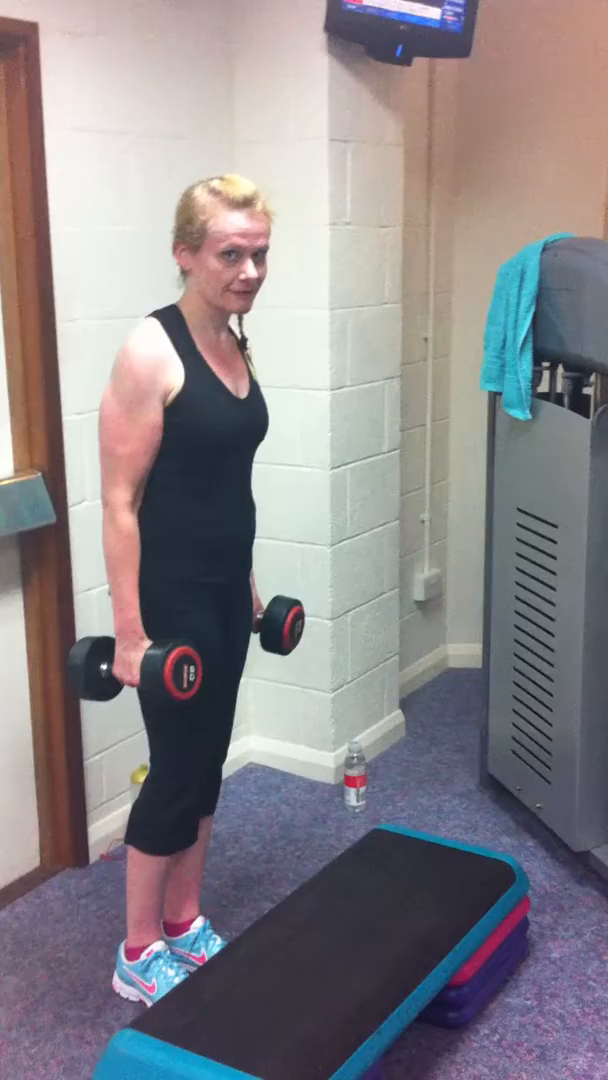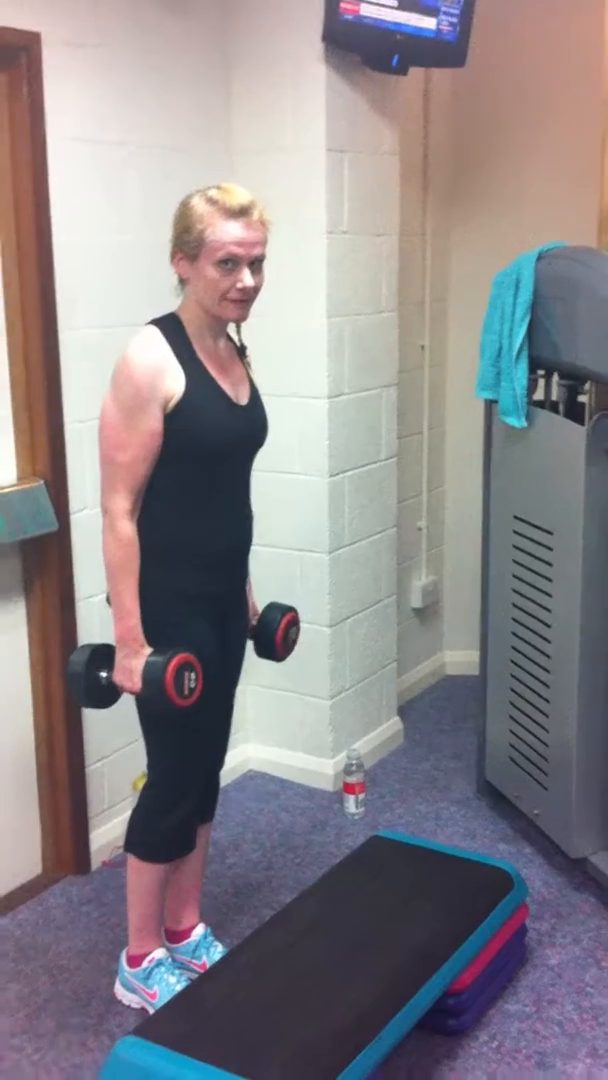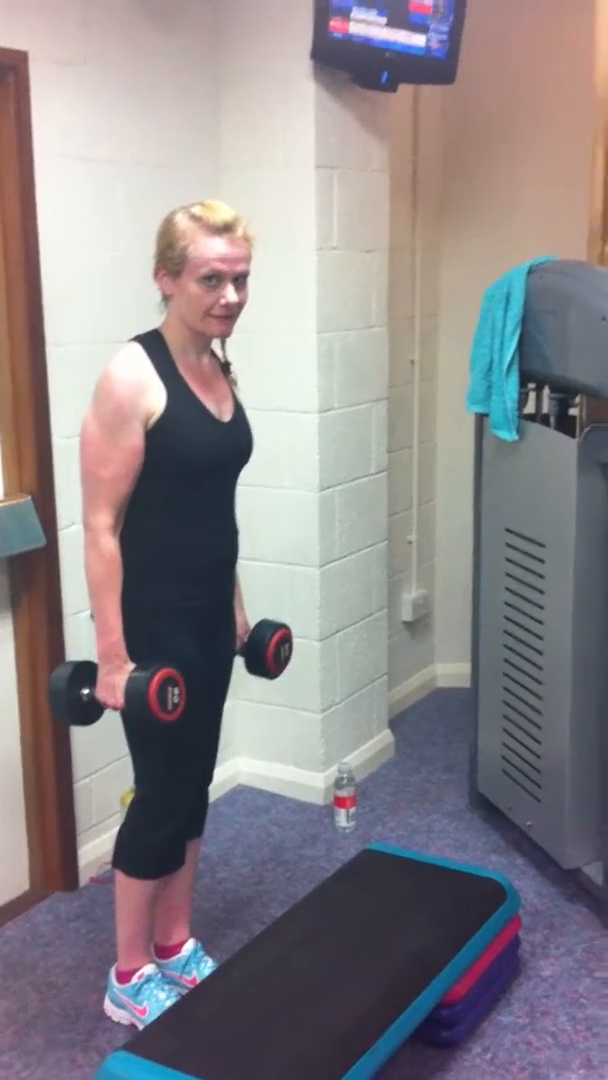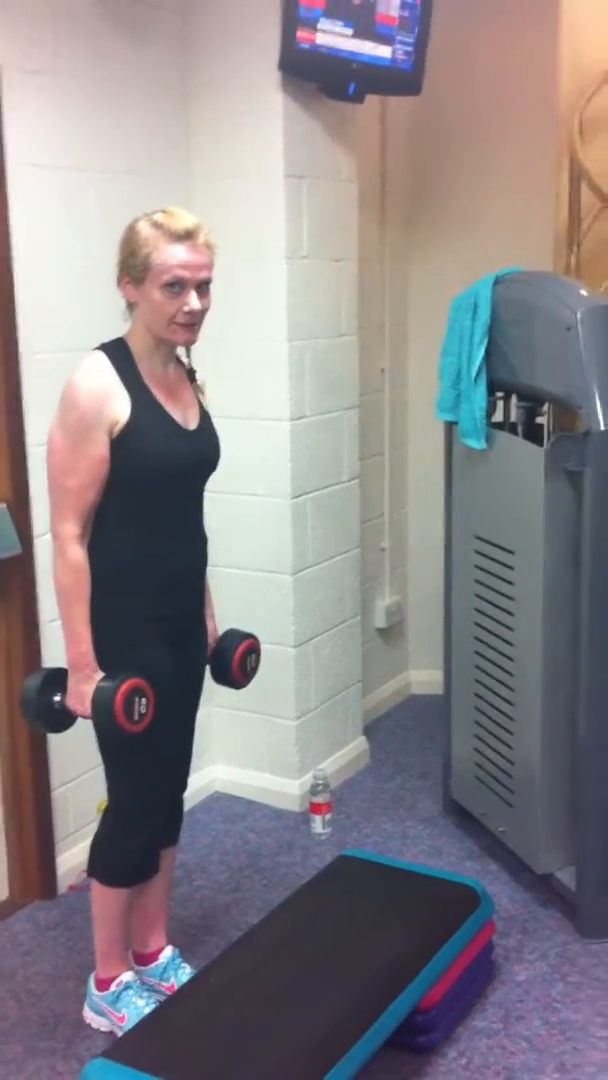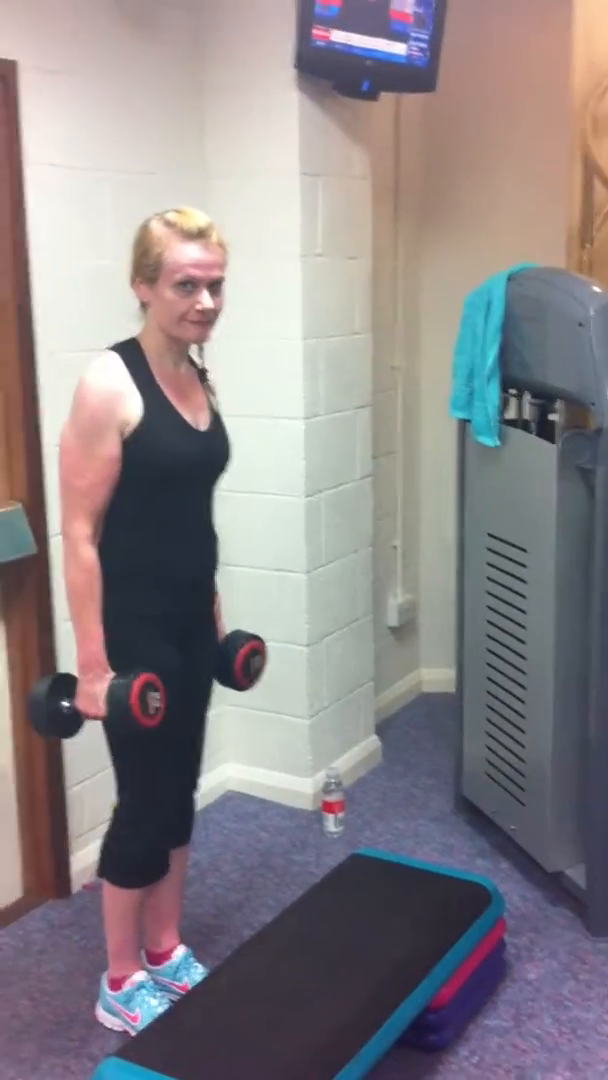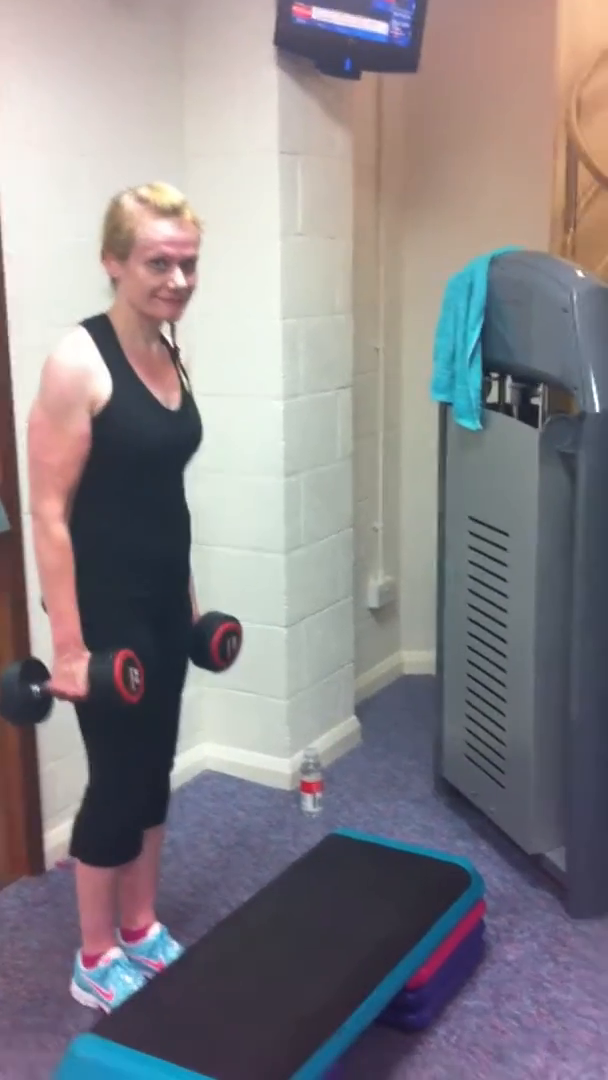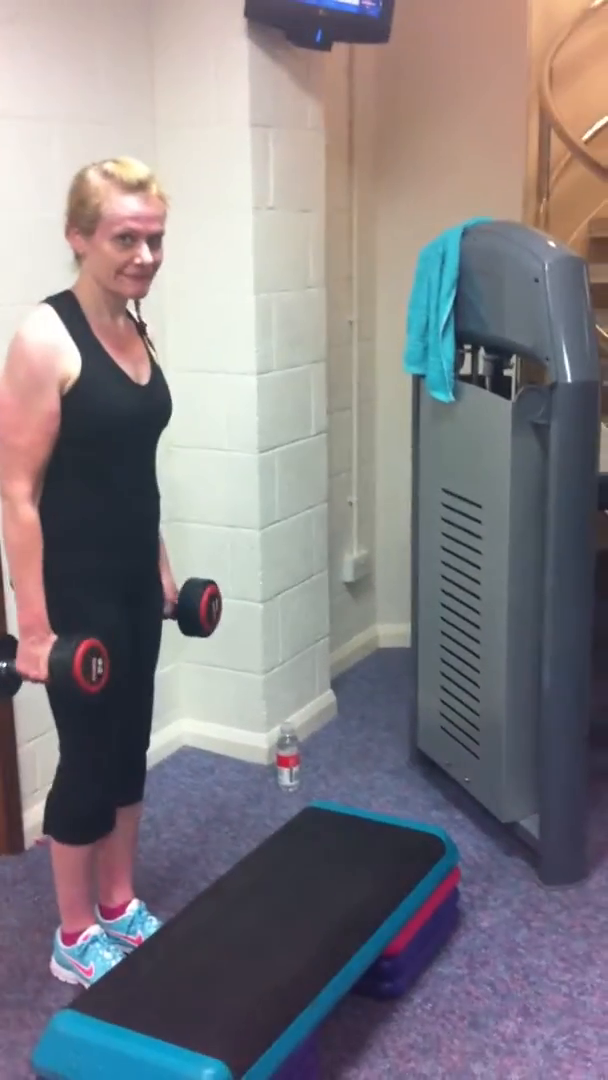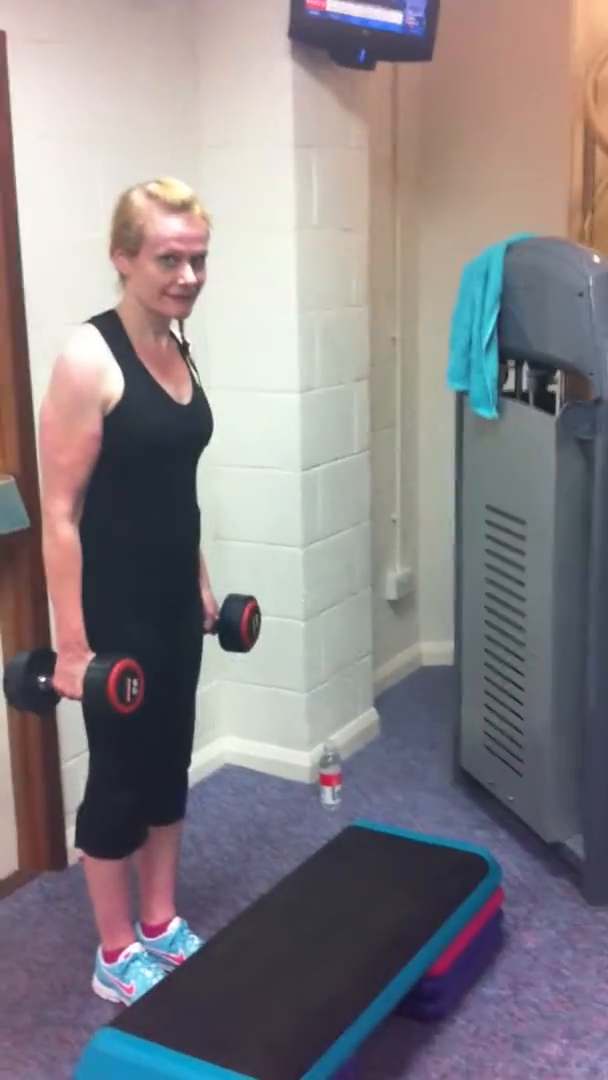
dt=0.4s
person 1, frame 1
left shoulder: (234, 343)
right shoulder: (149, 351)
right elbow: (119, 500)
right wrist: (128, 630)
left hip: (225, 590)
right hip: (170, 596)
left knee: (208, 760)
right knee: (176, 767)
left ankle: (186, 925)
right ankle: (138, 954)
person 1, frame 2
left shoulder: (233, 351)
right shoulder: (150, 359)
right elbow: (119, 508)
right wrist: (129, 636)
left hip: (220, 598)
right hip: (166, 603)
left knee: (206, 767)
right knee: (173, 775)
left ankle: (186, 932)
right ankle: (139, 961)
person 1, frame 3
left shoulder: (219, 368)
right shoulder: (132, 375)
right elbow: (100, 524)
left wrist: (236, 605)
right wrist: (111, 653)
left hip: (208, 613)
right hip: (153, 619)
left knee: (194, 782)
right knee: (161, 791)
left ankle: (177, 947)
right ankle: (129, 977)
person 1, frame 4
left shoulder: (185, 377)
right shoulder: (97, 385)
right elbow: (68, 534)
left wrist: (208, 613)
right wrist: (81, 662)
left hip: (180, 622)
right hip: (124, 629)
left knee: (168, 790)
right knee: (135, 799)
left ankle: (153, 954)
right ankle: (108, 984)
person 1, frame 5
left shoulder: (197, 377)
right shoulder: (109, 385)
right elbow: (79, 533)
right wrist: (92, 662)
left hip: (190, 620)
right hip: (133, 627)
left knee: (178, 790)
right knee: (144, 800)
left ankle: (167, 953)
right ankle: (121, 984)
person 1, frame 6
left shoulder: (169, 356)
right shoulder: (78, 362)
right elbow: (49, 513)
right wrist: (67, 642)
left hip: (164, 601)
right hip: (107, 609)
left knee: (153, 770)
right knee: (117, 779)
left ankle: (141, 932)
right ankle: (94, 961)
person 1, frame 7
left shoulder: (135, 329)
left wrist: (162, 568)
left hip: (133, 581)
right hip: (75, 588)
left knee: (128, 747)
right knee: (89, 759)
left ankle: (121, 909)
right ankle: (74, 938)
person 1, frame 8
left shoulder: (177, 349)
right shoulder: (88, 359)
right elbow: (59, 511)
left wrist: (202, 583)
right wrist: (71, 642)
left hip: (173, 599)
right hip: (114, 607)
left knee: (169, 762)
right knee: (119, 774)
left ankle: (162, 926)
right ankle: (116, 954)
